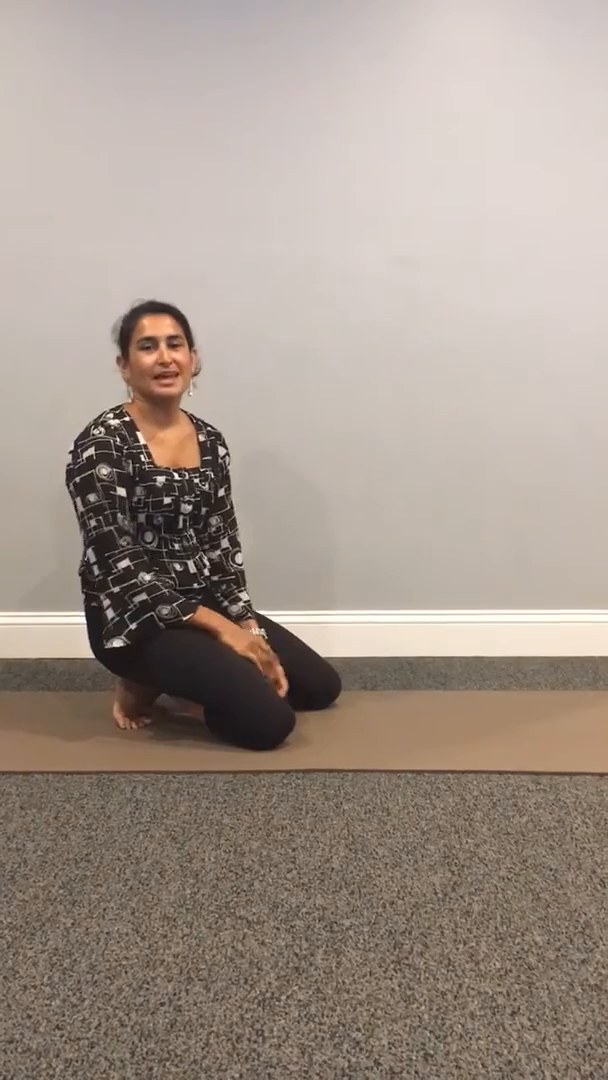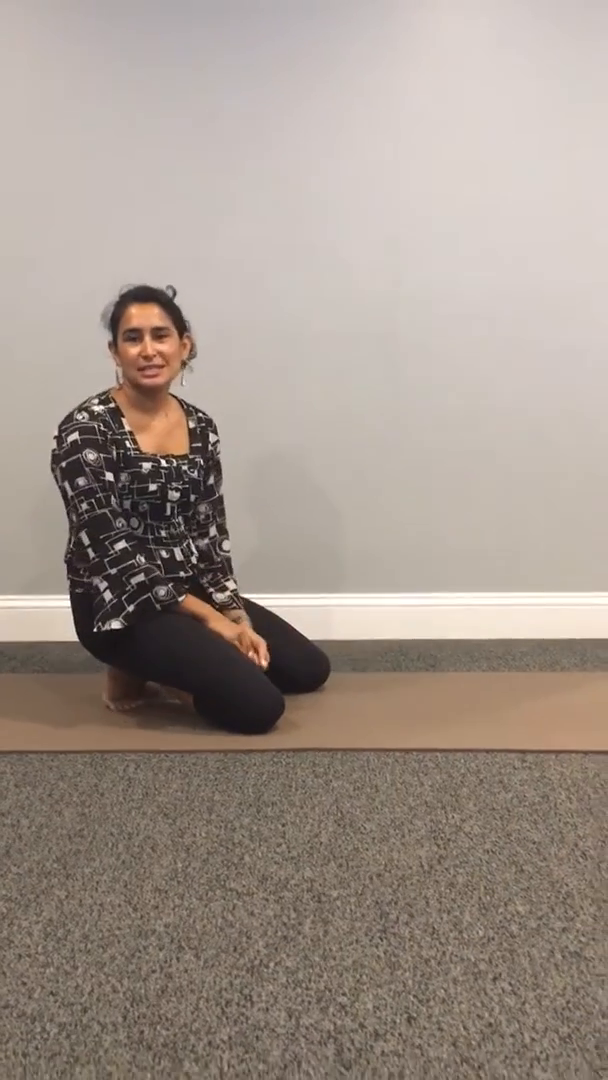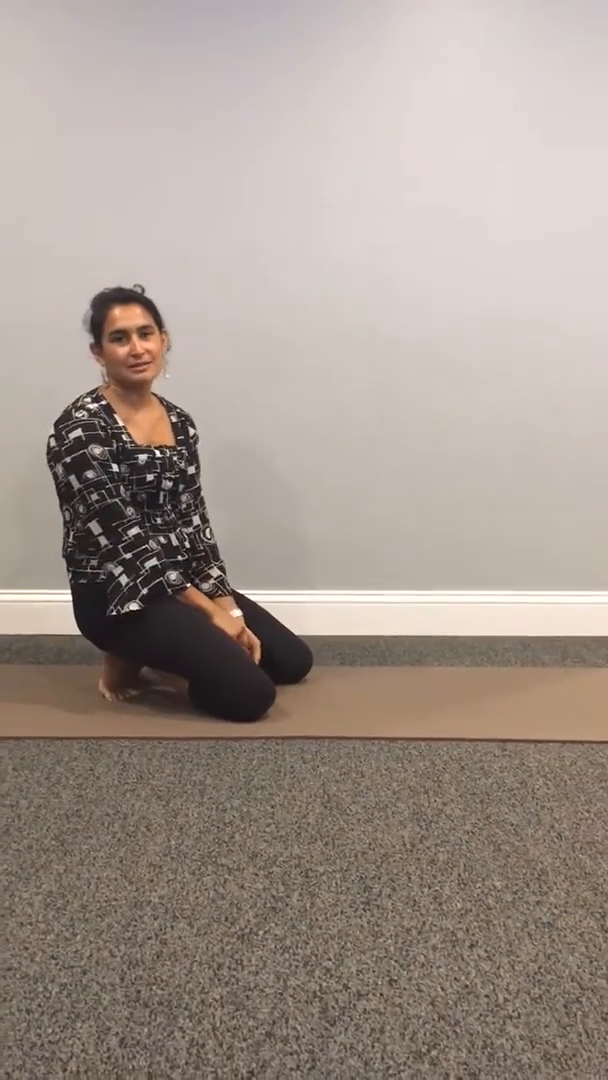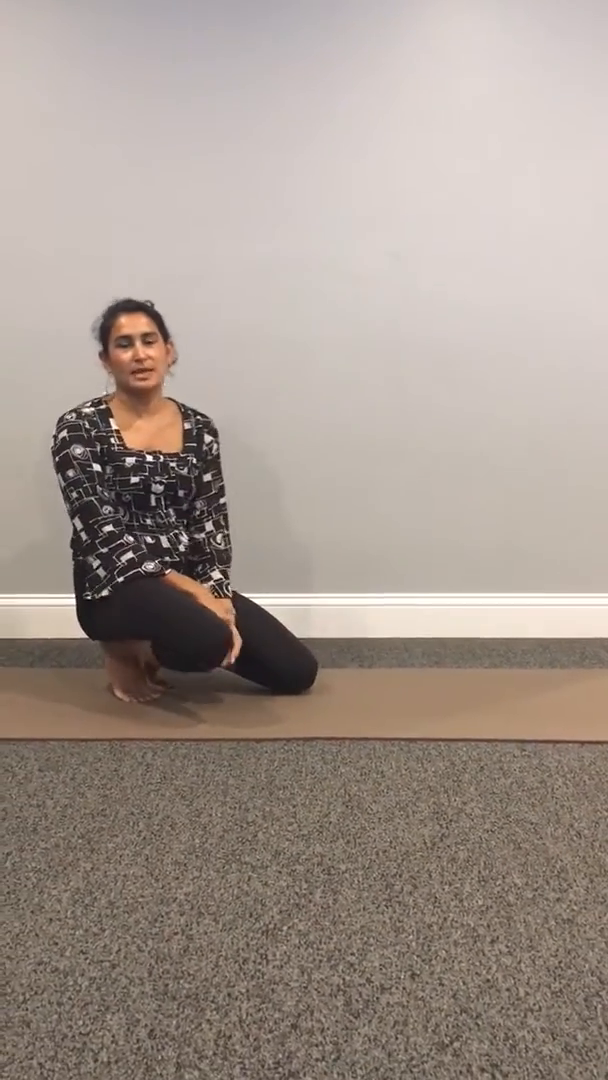
dt=1s
person 1, frame 1
left shoulder: (209, 441)
right shoulder: (102, 444)
left elbow: (223, 545)
right elbow: (117, 567)
left wrist: (248, 630)
right wrist: (218, 628)
left hip: (204, 603)
right hip: (137, 619)
left knee: (319, 686)
right knee: (269, 720)
left ankle: (175, 678)
right ankle: (145, 683)
person 1, frame 2
left shoulder: (200, 427)
right shoulder: (86, 430)
left elbow: (210, 532)
right elbow: (110, 551)
left wrist: (237, 617)
right wrist: (209, 617)
left hip: (189, 588)
right hip: (121, 604)
left knee: (309, 669)
right knee: (260, 705)
left ankle: (163, 665)
right ankle: (136, 670)
person 1, frame 3
left shoulder: (179, 422)
right shoulder: (81, 428)
left elbow: (194, 524)
right elbow: (123, 539)
left wrist: (229, 607)
right wrist: (210, 611)
left hip: (180, 582)
right hip: (116, 595)
left knee: (294, 662)
right knee: (250, 694)
left ankle: (154, 650)
right ankle: (130, 657)
person 1, frame 4
left shoulder: (199, 429)
right shoulder: (79, 429)
left elbow: (212, 525)
right elbow: (104, 534)
left wrist: (219, 602)
right wrist: (194, 593)
left hip: (190, 583)
right hip: (114, 588)
left knee: (297, 672)
right knee: (205, 639)
left ankle: (154, 645)
right ankle: (125, 650)
